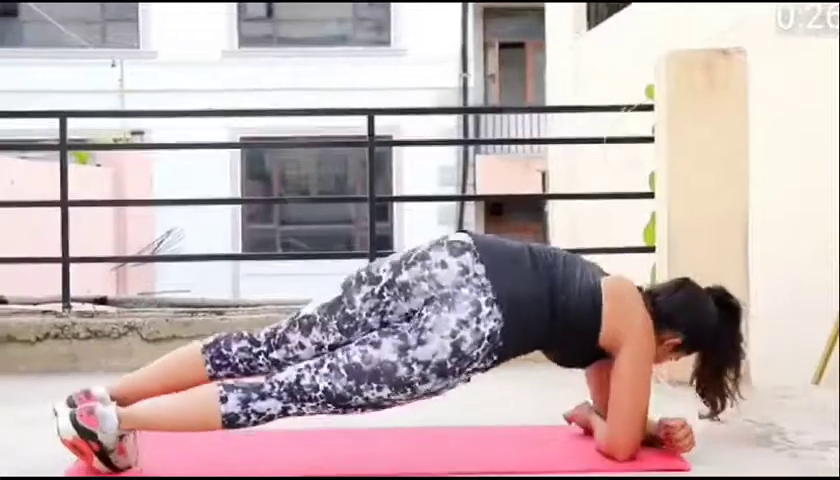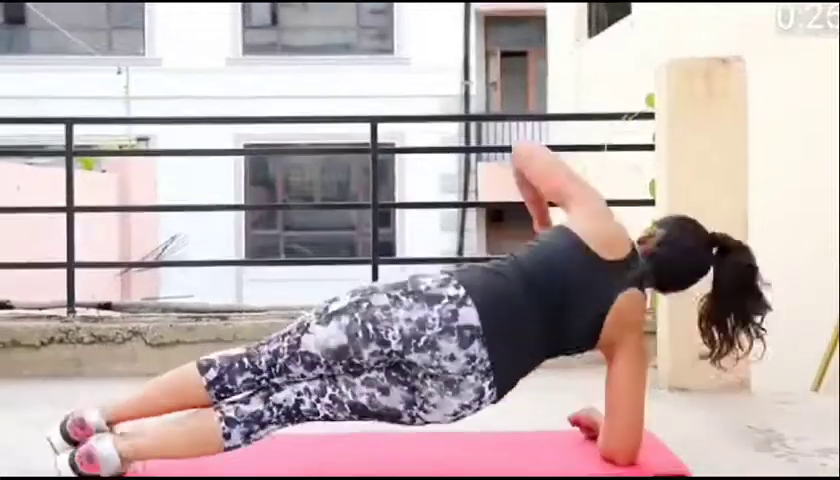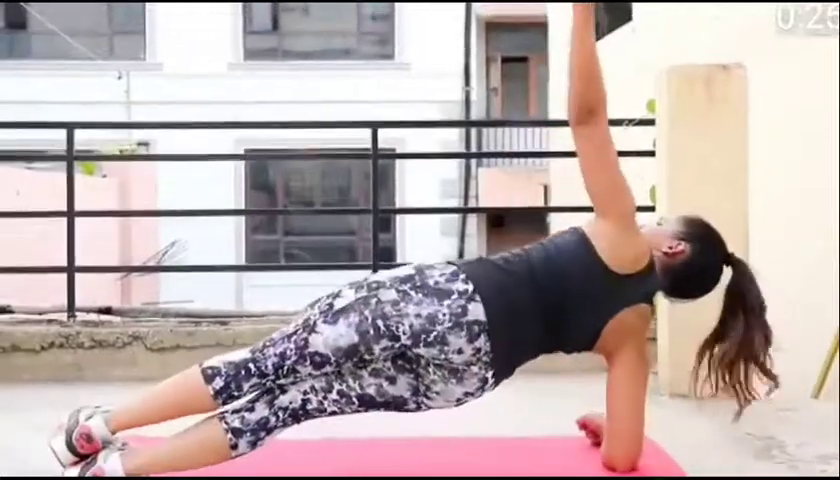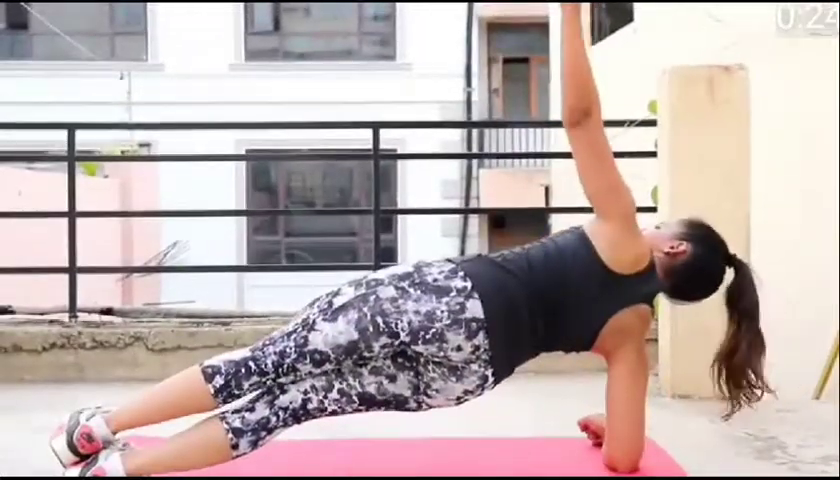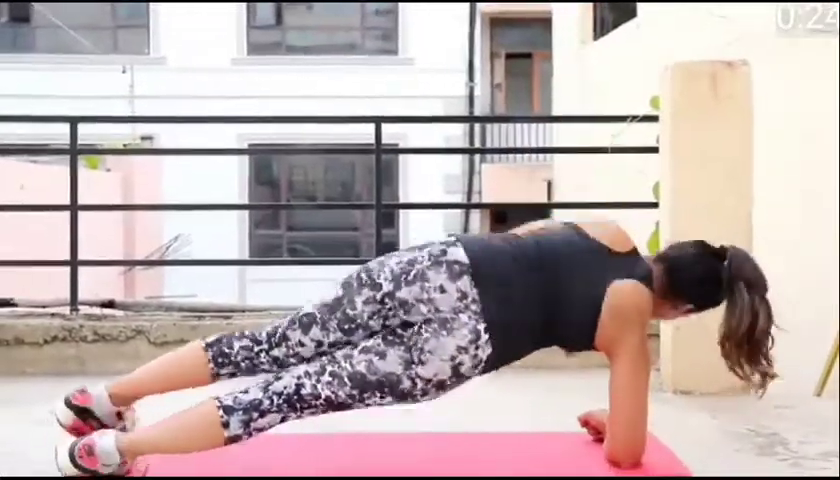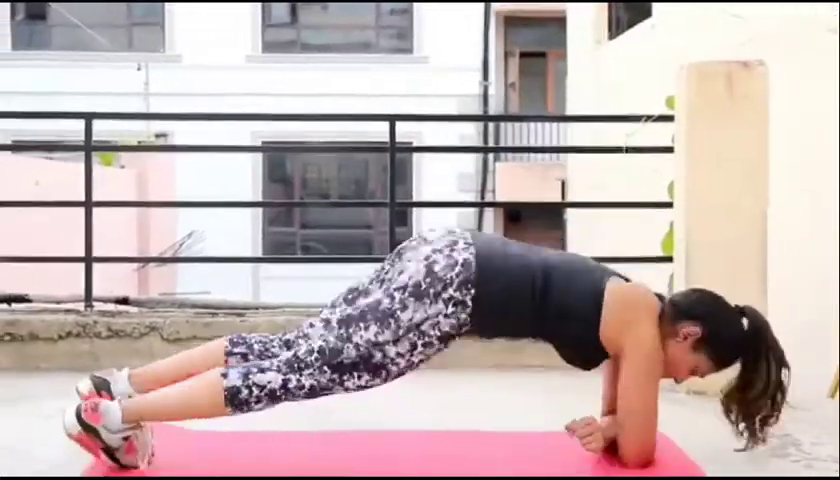
dt=0.4s
person 1, frame 1
left shoulder: (616, 291)
right shoulder: (640, 331)
left elbow: (602, 394)
right wrist: (593, 418)
left hip: (445, 258)
right hip: (467, 319)
left knee: (269, 351)
right knee: (300, 390)
left ankle: (104, 396)
right ankle: (112, 421)
person 1, frame 2
left shoulder: (603, 224)
right shoulder: (630, 326)
left elbow: (526, 165)
left wrist: (538, 205)
right wrist: (592, 422)
left hip: (436, 306)
right hip: (459, 386)
left knee: (257, 368)
right knee: (283, 404)
person 1, frame 3
left shoulder: (621, 231)
right shoulder: (631, 332)
left elbow: (586, 116)
left hip: (435, 300)
right hip: (460, 370)
left knee: (263, 369)
right knee: (286, 405)
person 1, frame 4
left shoulder: (625, 233)
right shoulder: (630, 334)
left elbow: (582, 123)
left hip: (437, 297)
right hip: (461, 369)
left knee: (259, 368)
right knee: (288, 407)
person 1, frame 5
left shoulder: (606, 234)
right shoulder: (633, 323)
left hip: (431, 264)
right hip: (452, 340)
left knee: (270, 346)
right knee: (293, 393)
left ankle: (103, 397)
person 1, frame 6
left shoulder: (630, 311)
right shoulder: (644, 322)
left elbow: (618, 418)
right elbow: (636, 450)
left wrist: (609, 423)
right wrist: (620, 427)
left hip: (450, 260)
right hip: (453, 278)
left knee: (296, 350)
right knee: (301, 372)
left ankle: (126, 381)
right ankle: (119, 410)
